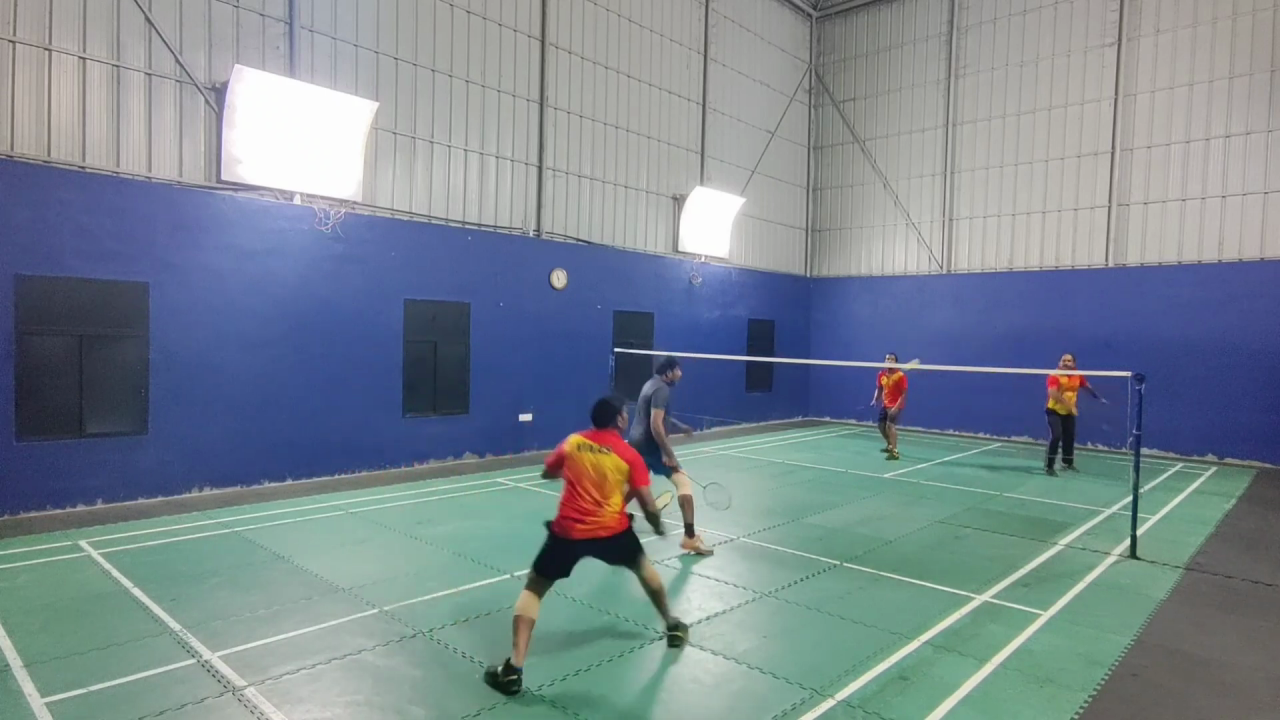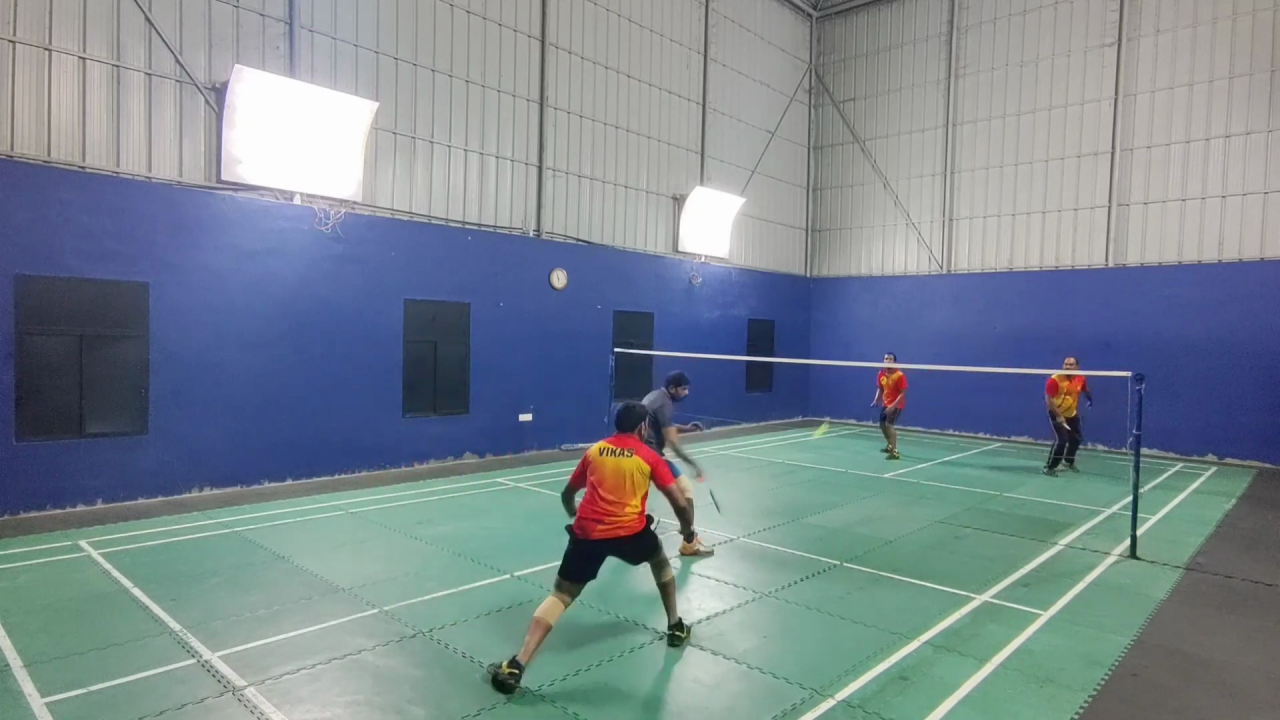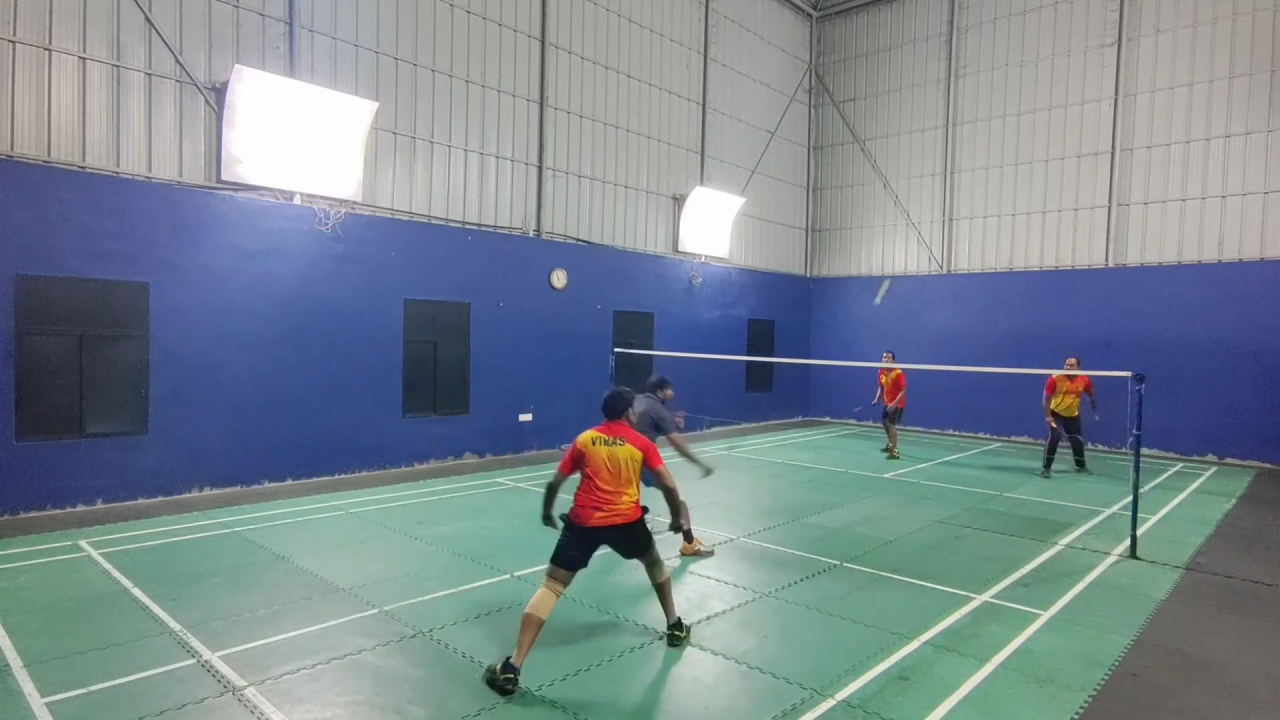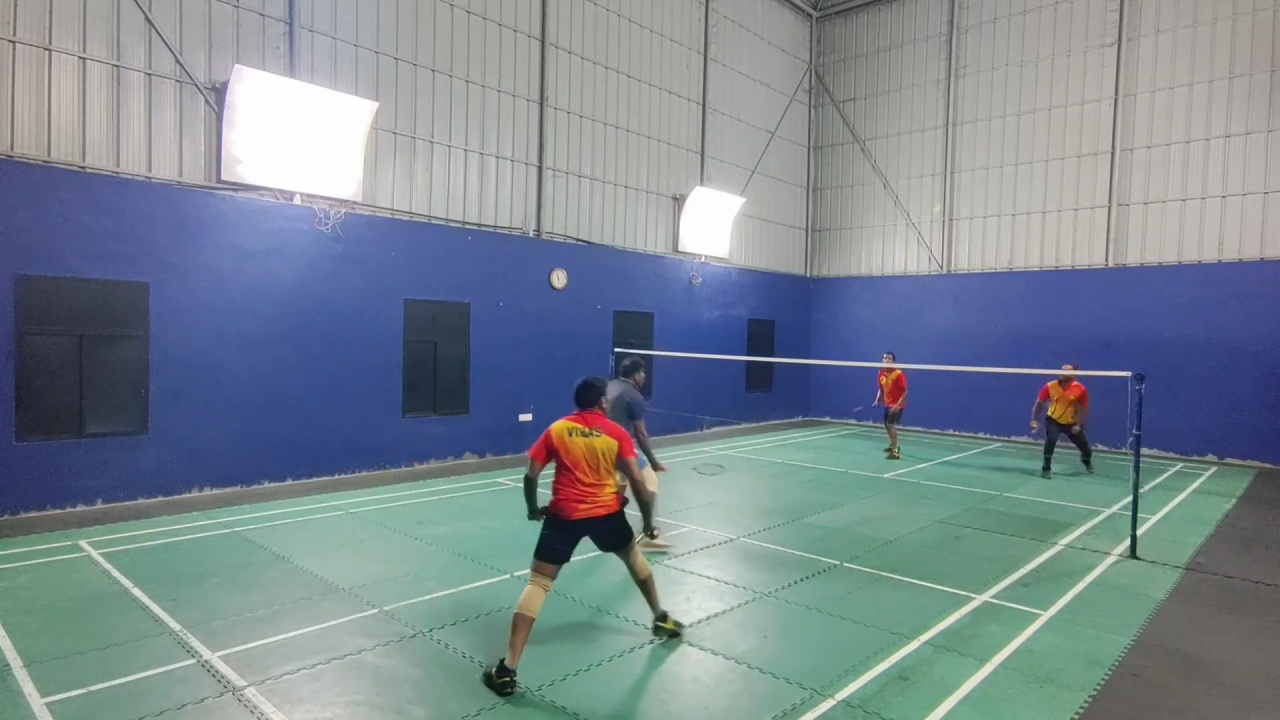
dt=0.2s
person 1, frame 1
left shoulder: (573, 443)
right shoulder: (629, 455)
left elbow: (547, 473)
right elbow: (649, 508)
right wrist: (657, 527)
left hip: (568, 532)
right hip: (612, 531)
left knee: (533, 591)
right knee: (641, 565)
left ankle: (513, 668)
right ankle: (673, 627)
person 1, frame 2
left shoulder: (595, 450)
right shoulder: (650, 457)
left elbow: (568, 492)
right elbow: (680, 503)
left wrist: (572, 512)
right wrist: (687, 528)
left hip: (588, 533)
right hip: (630, 531)
left knee: (559, 598)
right knee: (660, 561)
left ankle: (517, 665)
right ankle: (675, 627)
person 1, frame 3
left shoulder: (585, 439)
right shoulder: (641, 443)
left elbow: (555, 481)
right elbow: (670, 487)
left wrist: (546, 512)
right wrist: (676, 519)
left hip: (582, 521)
right hip: (625, 520)
left knee: (551, 588)
right knee: (654, 562)
left ankle: (512, 667)
right ankle: (675, 626)
person 1, frame 4
left shoulder: (556, 429)
right shoulder: (616, 433)
left elbow: (530, 475)
right elbow: (637, 482)
left wrist: (533, 507)
right wrist: (648, 520)
left hip: (563, 514)
right hip: (606, 512)
left knee: (537, 584)
right knee: (632, 556)
left ankle: (508, 668)
right ankle: (662, 620)
person 2, frame 1
left shoulder: (651, 385)
right shoulder: (660, 389)
right elbow: (656, 425)
left wrist: (678, 426)
right wrist: (670, 455)
left hip: (636, 443)
right hip: (650, 446)
right knee: (683, 482)
right ankle: (691, 539)
person 2, frame 2
left shoulder: (652, 398)
right shoulder: (664, 406)
right elbow: (672, 442)
left wrist: (686, 428)
right wrist: (694, 465)
right knee: (685, 488)
right ankle: (690, 543)
person 2, frame 3
left shoulder: (636, 403)
right shoulder: (659, 412)
right elbow: (679, 444)
left wrist: (671, 422)
right wrist: (701, 464)
right ankle: (689, 543)
person 2, frame 4
left shoulder: (606, 387)
right shoulder: (634, 396)
right elbow: (641, 433)
right wrist: (654, 462)
right knee: (650, 480)
right ankle: (649, 536)
